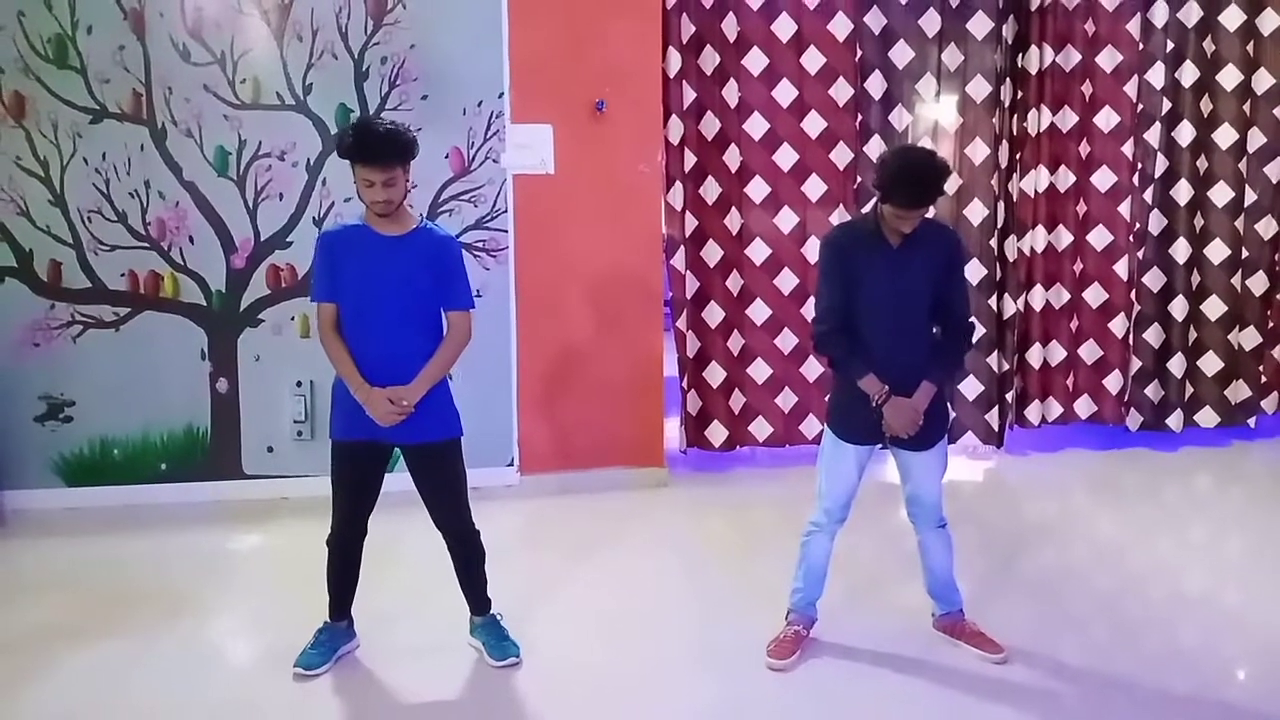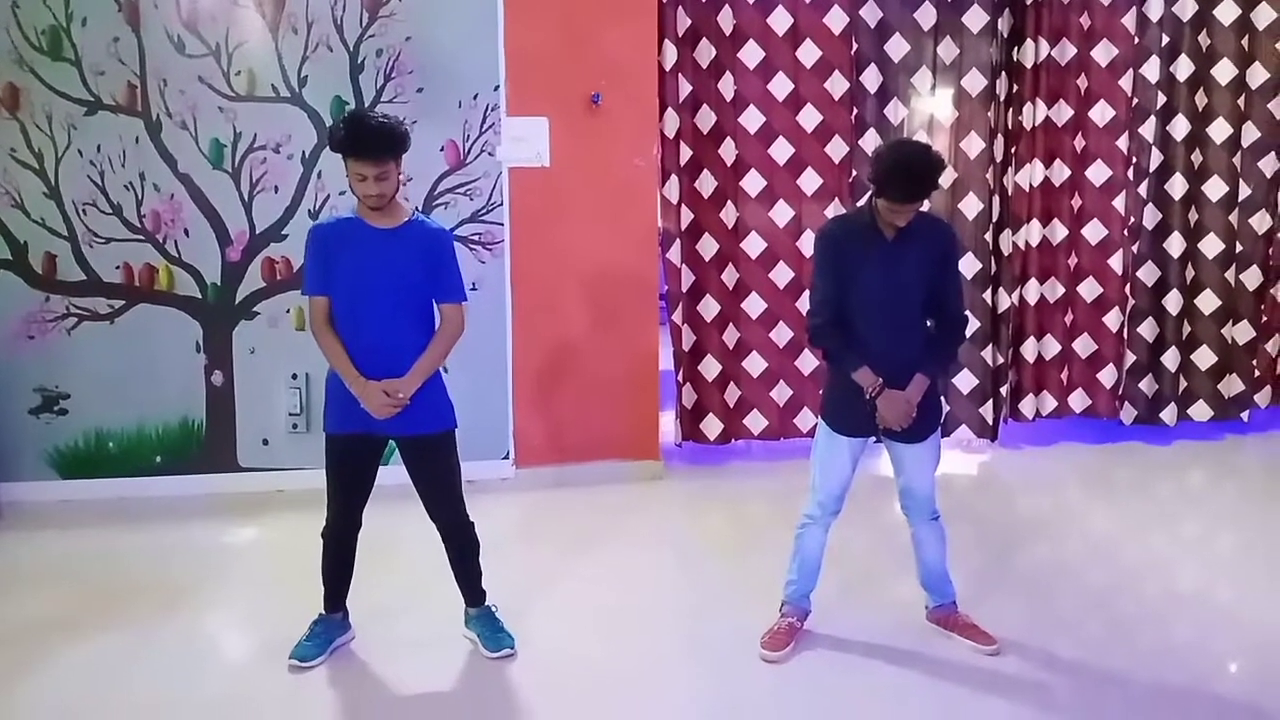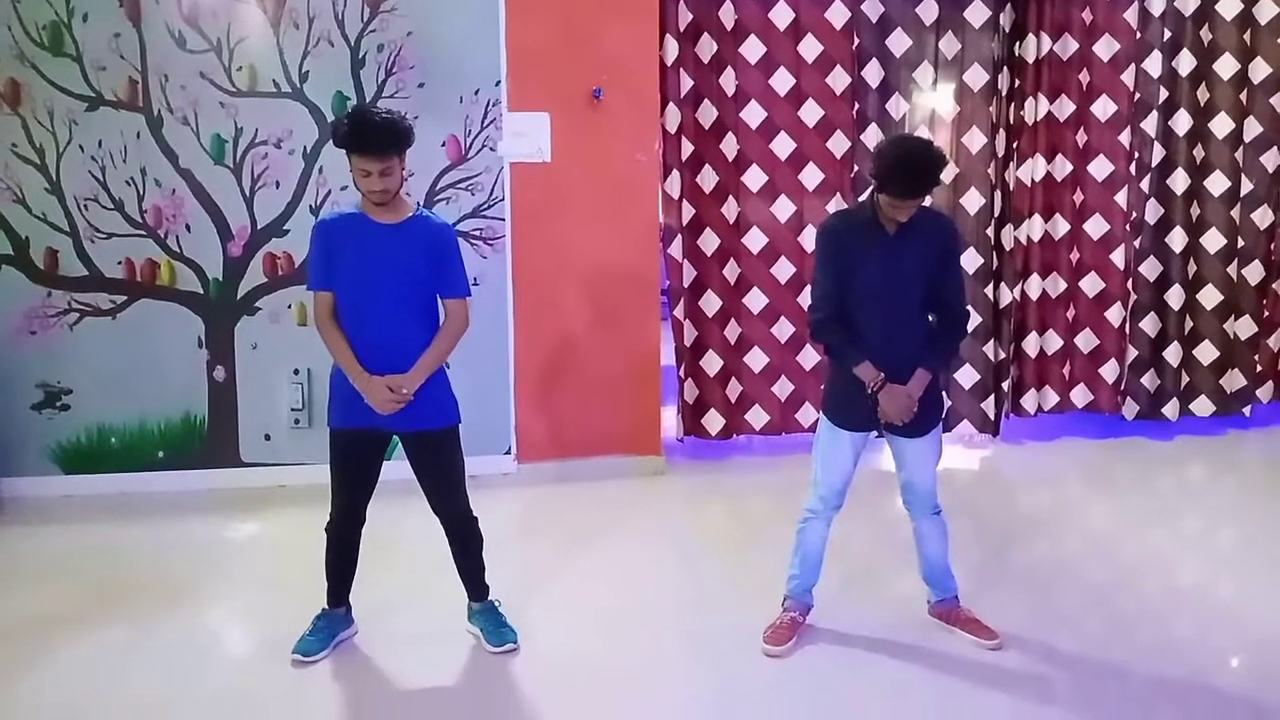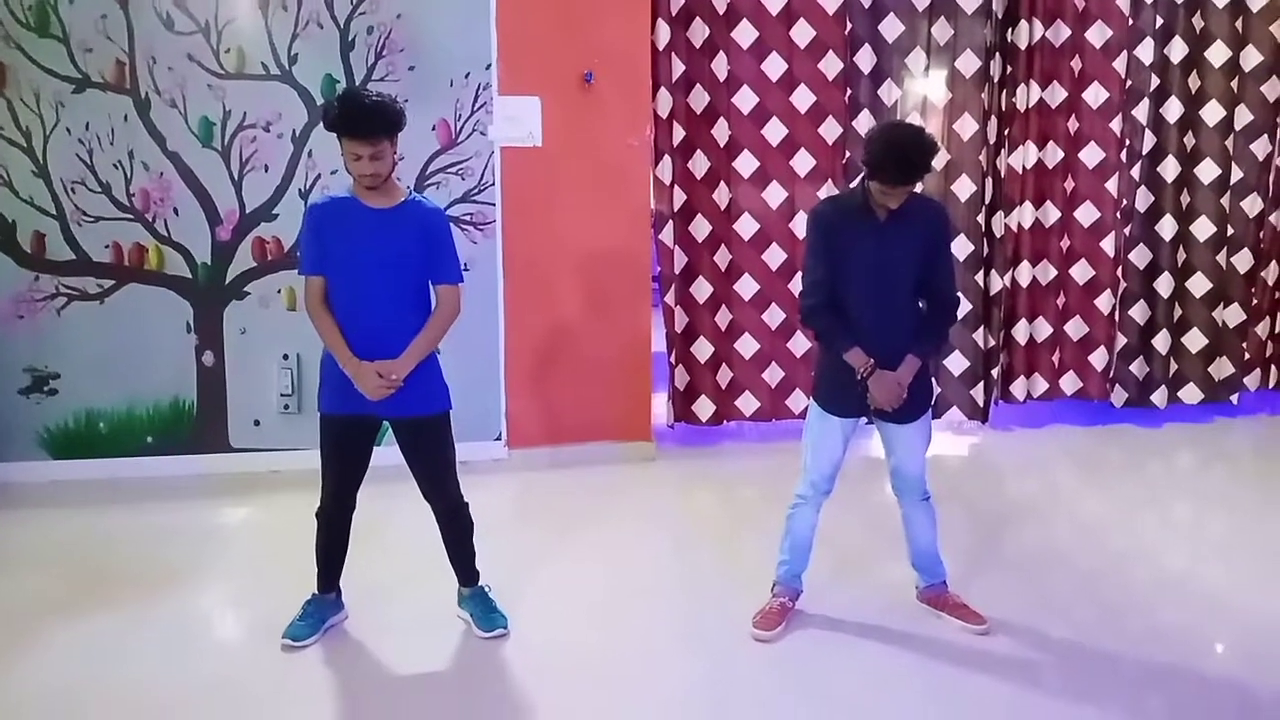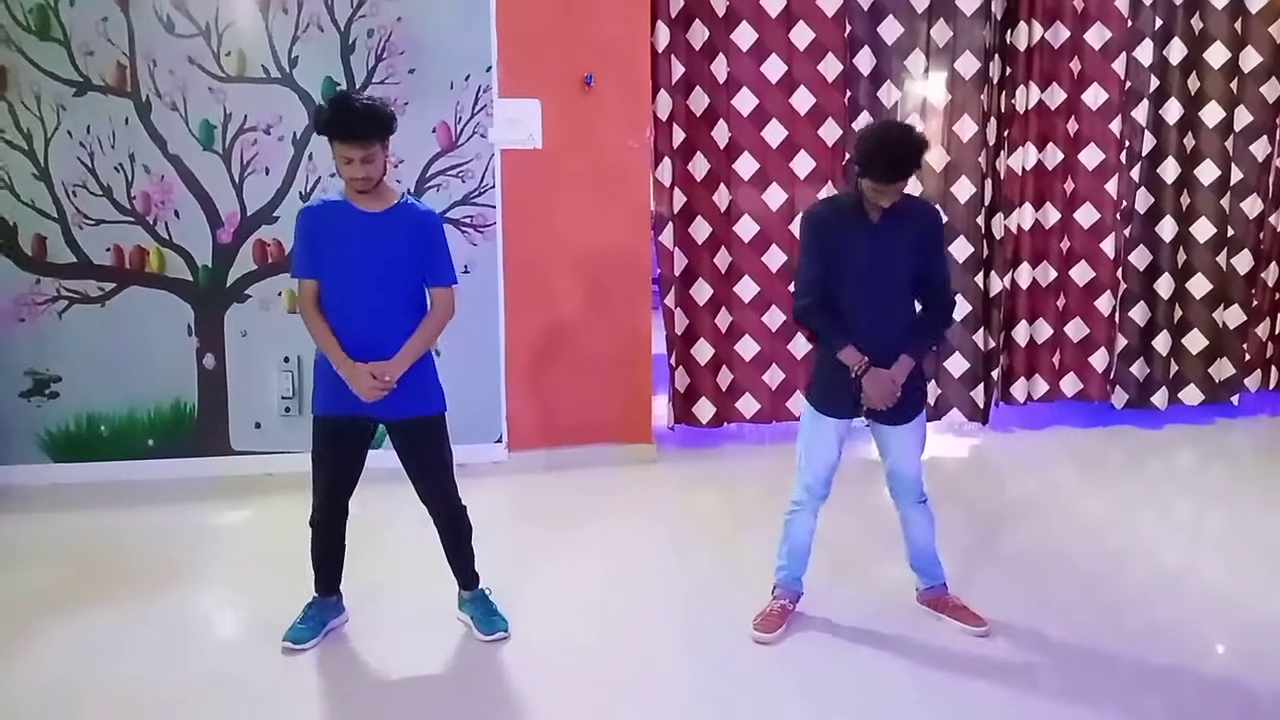
dt=0.3s
person 1, frame 1
left shoulder: (440, 246)
right shoulder: (334, 245)
left elbow: (460, 330)
right elbow: (327, 328)
left wrist: (412, 393)
right wrist: (367, 395)
left hip: (430, 414)
right hip: (356, 414)
left knee: (457, 524)
right knee: (346, 527)
left ankle: (483, 620)
right ankle: (338, 625)
person 1, frame 2
left shoulder: (433, 239)
right shoulder: (326, 238)
left elbow: (452, 322)
right elbow: (320, 321)
left wrist: (406, 385)
right wrist: (361, 388)
left hip: (424, 406)
right hip: (349, 407)
left knee: (451, 516)
right knee: (340, 520)
left ankle: (478, 611)
right ankle: (333, 618)
person 1, frame 3
left shoulder: (437, 234)
right shoulder: (330, 233)
left elbow: (457, 318)
right elbow: (324, 316)
left wrist: (410, 381)
right wrist: (366, 382)
left hip: (428, 401)
right hip: (353, 402)
left knee: (455, 511)
right knee: (345, 515)
left ankle: (481, 605)
right ankle: (337, 612)
person 1, frame 4
left shoulder: (429, 219)
right shoulder: (322, 217)
left elbow: (449, 304)
right elbow: (315, 301)
left wrist: (400, 368)
right wrist: (355, 369)
left hip: (418, 388)
right hip: (344, 388)
left knee: (446, 497)
right knee: (335, 500)
left ankle: (472, 591)
right ankle: (326, 598)
person 1, frame 5
left shoulder: (422, 222)
right shoulder: (315, 220)
left elbow: (443, 306)
right elbow: (307, 304)
left wrist: (391, 369)
right wrist: (349, 368)
left hip: (412, 391)
right hip: (340, 393)
left knee: (443, 498)
right knee: (328, 503)
left ankle: (472, 593)
right ankle: (326, 600)
person 2, frame 1
left shoulder: (944, 245)
right shoulder: (842, 244)
left elbow: (957, 333)
right elbow: (829, 335)
left wrist: (919, 399)
right wrist: (883, 398)
left hip: (922, 407)
right hip: (855, 406)
left knee: (930, 517)
right knee: (826, 517)
left ankle: (950, 614)
right ankle: (800, 618)
person 2, frame 2
left shoulder: (939, 239)
right shoulder: (837, 237)
left elbow: (950, 326)
right elbow: (823, 328)
left wrist: (913, 391)
right wrist: (877, 390)
left hip: (915, 399)
right hip: (849, 398)
left knee: (923, 509)
right knee: (820, 510)
left ankle: (943, 607)
right ankle: (794, 611)
person 2, frame 3
left shoulder: (940, 233)
right shoulder: (838, 231)
left elbow: (953, 321)
right elbow: (825, 322)
left wrist: (915, 386)
right wrist: (878, 384)
left hip: (917, 393)
right hip: (850, 392)
left knee: (925, 503)
right knee: (822, 504)
left ankle: (945, 601)
right ankle: (796, 605)
person 2, frame 4
left shoulder: (931, 220)
right shoulder: (829, 217)
left elbow: (943, 308)
right elbow: (816, 309)
left wrist: (904, 372)
right wrist: (868, 371)
left hip: (907, 379)
right hip: (841, 378)
left knee: (914, 489)
right knee: (812, 490)
left ankle: (934, 587)
right ankle: (785, 591)
person 2, frame 5
left shoulder: (925, 222)
right shoulder: (823, 220)
left elbow: (939, 309)
right elbow: (806, 310)
left wrist: (898, 371)
right wrist: (861, 369)
left hip: (899, 381)
right hip: (834, 381)
left knee: (911, 492)
right knee: (809, 493)
left ankle: (933, 588)
right ankle: (785, 594)
